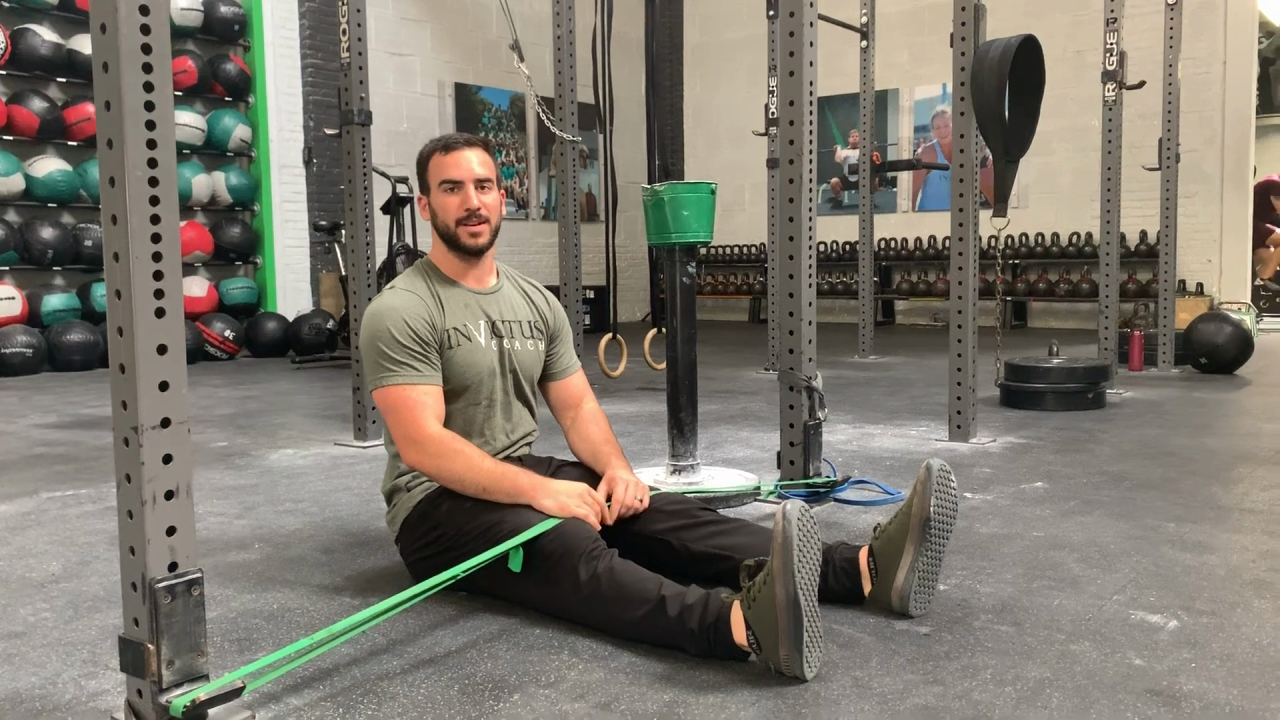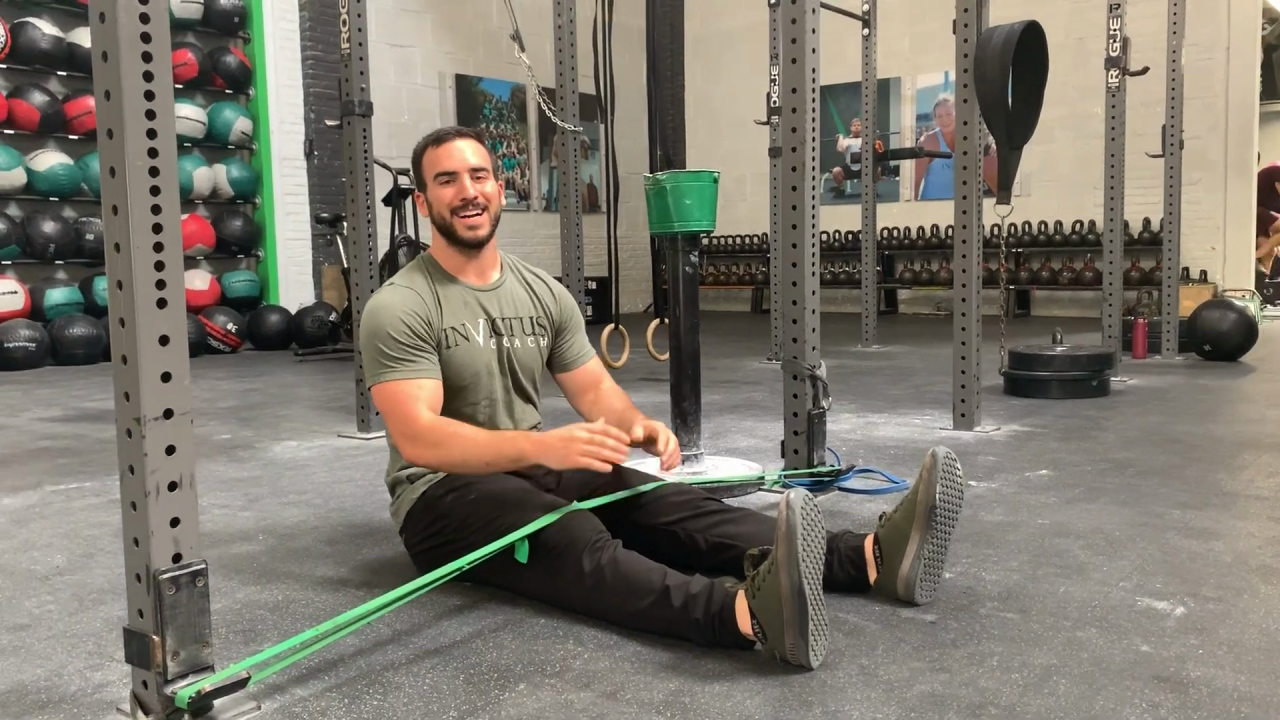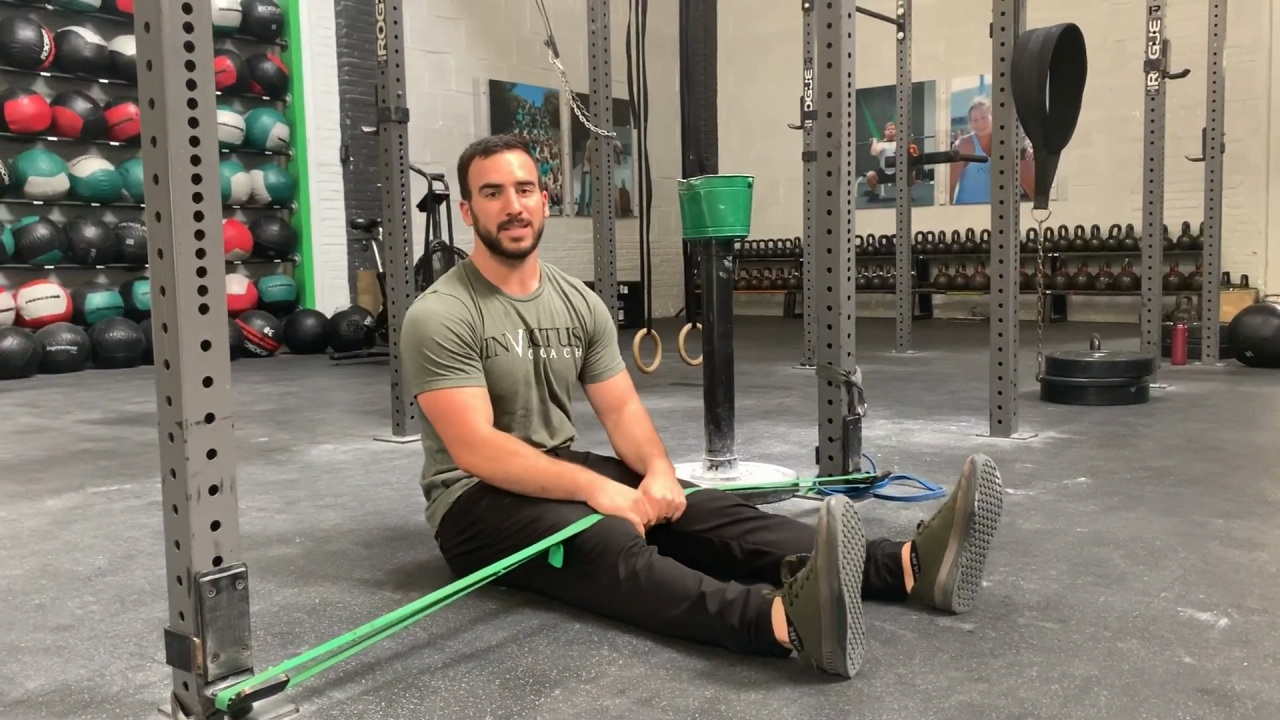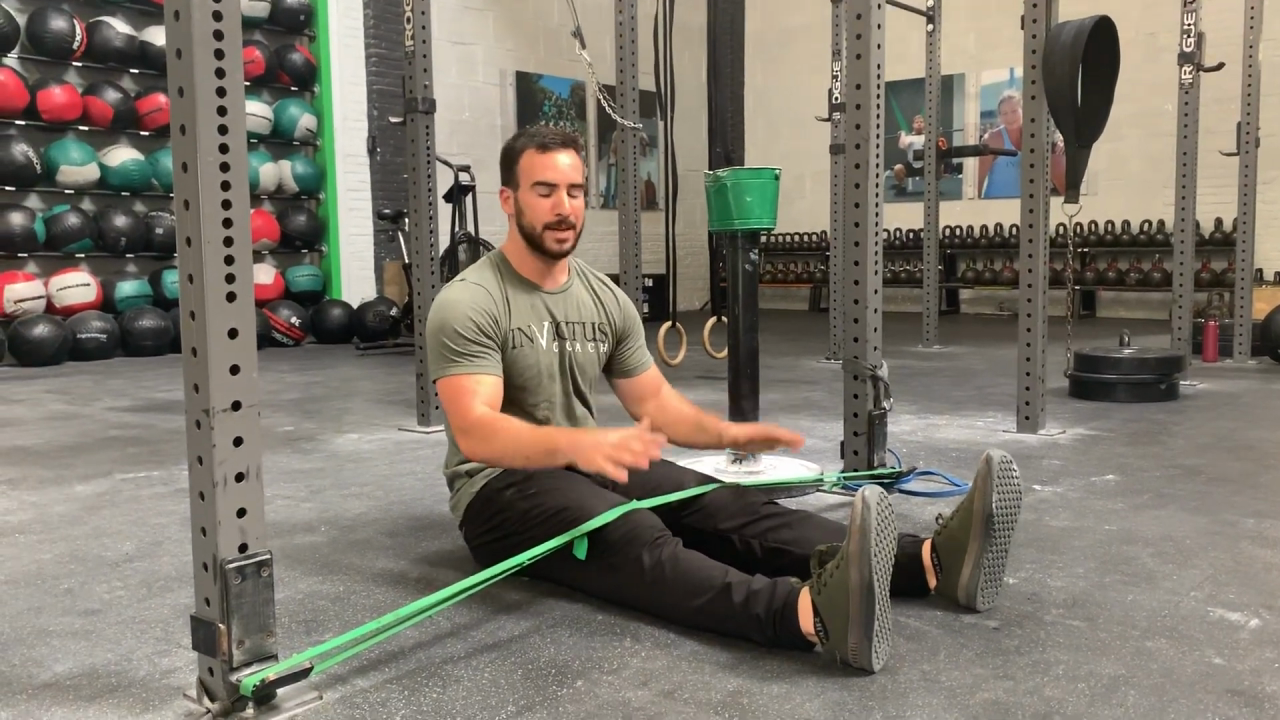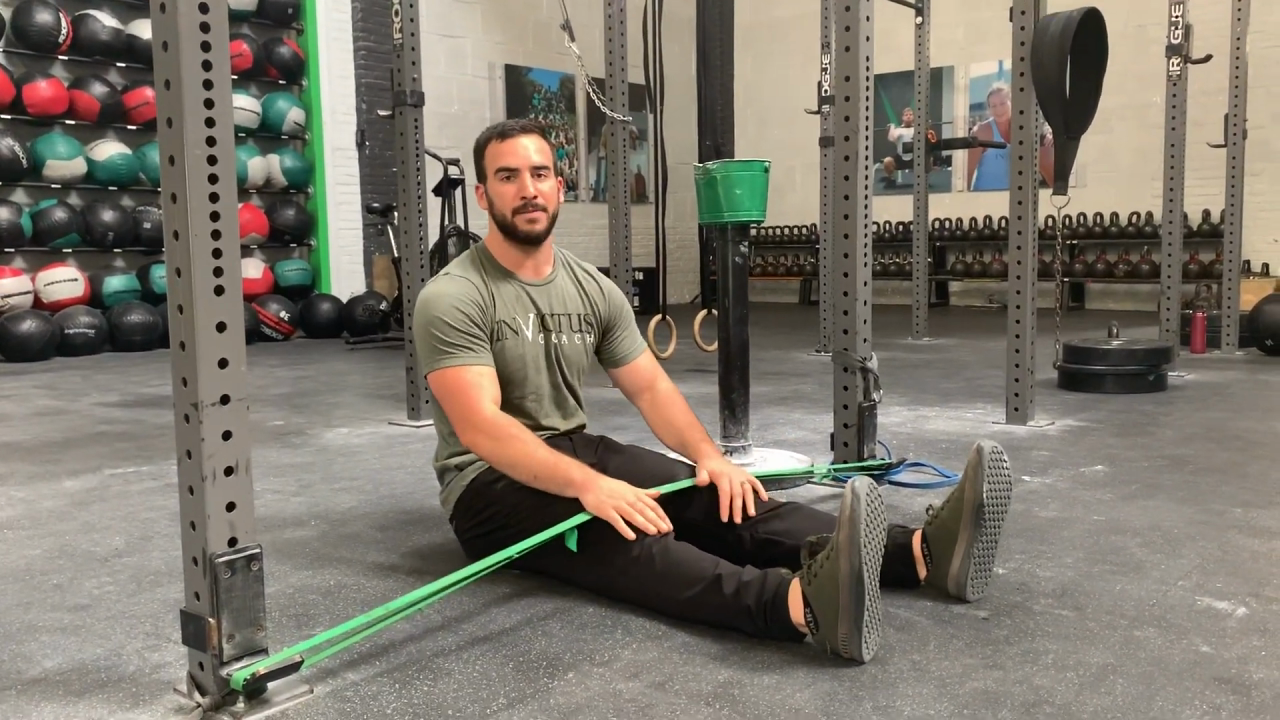
dt=1s
person 1, frame 1
left shoulder: (536, 301)
right shoulder: (401, 311)
left elbow: (576, 406)
right elbow: (422, 445)
left wrist: (615, 468)
right wrist: (540, 491)
left hip: (523, 474)
right hip: (438, 505)
left knee: (664, 516)
right knee: (571, 547)
left ankle: (863, 568)
right ankle: (740, 622)
person 1, frame 2
left shoulder: (543, 291)
right shoulder: (399, 308)
left elbow: (593, 388)
right elbow: (418, 438)
left wrist: (639, 423)
right wrist: (543, 445)
left hip: (528, 468)
right hip: (443, 495)
left knee: (672, 506)
right knee: (574, 542)
left ankle: (870, 556)
right ankle: (746, 611)
person 1, frame 3
left shoulder: (578, 301)
right shoulder: (440, 316)
left elbow: (620, 408)
right elbow: (476, 449)
left wrist: (657, 469)
right wrist: (593, 488)
left hip: (560, 472)
right hip: (478, 501)
left knee: (706, 513)
right knee: (613, 544)
left ankle: (907, 564)
right ankle: (784, 619)
person 1, frame 4
left shoulder: (605, 297)
right shoulder: (468, 304)
left elbow: (653, 400)
right elbow: (475, 432)
left wrist: (727, 430)
right wrist: (577, 443)
left hip: (586, 464)
right hip: (502, 488)
left knee: (725, 509)
right knee: (632, 537)
left ankle: (928, 561)
right ankle: (809, 613)
person 1, frame 5
left shoulder: (592, 287)
right shoulder: (452, 298)
left elbow: (650, 387)
right elbow: (481, 427)
left wrist: (708, 454)
right wrist: (589, 487)
left hip: (577, 449)
right hip: (490, 483)
left knee: (717, 501)
right knee: (624, 532)
left ankle: (920, 552)
right ankle: (800, 603)
